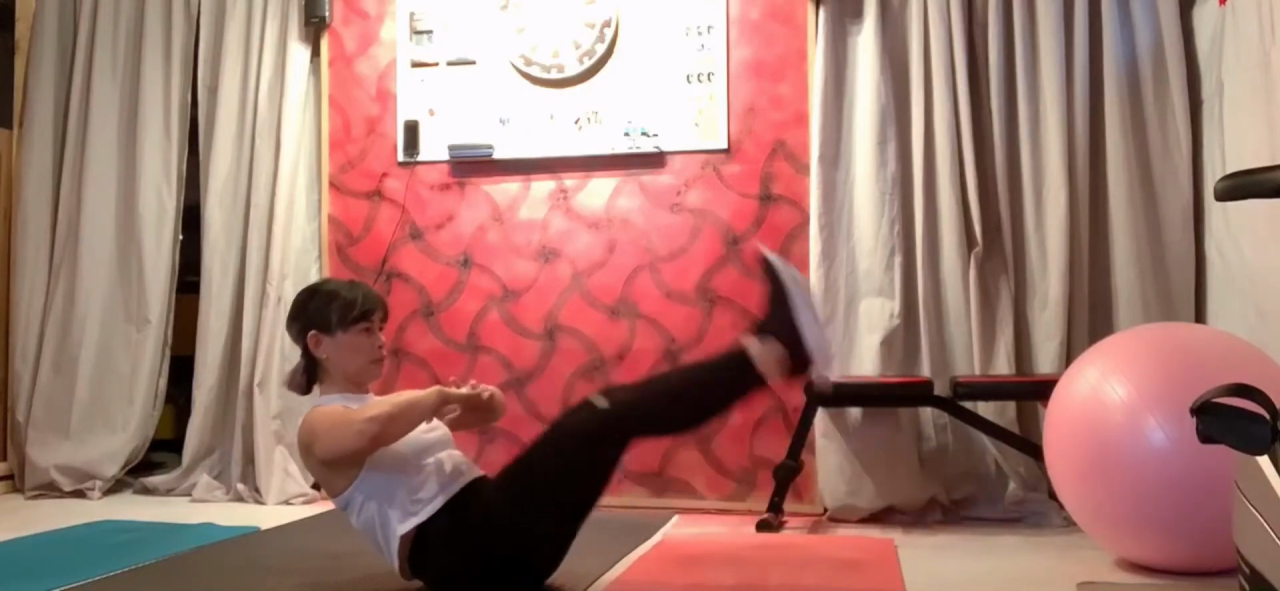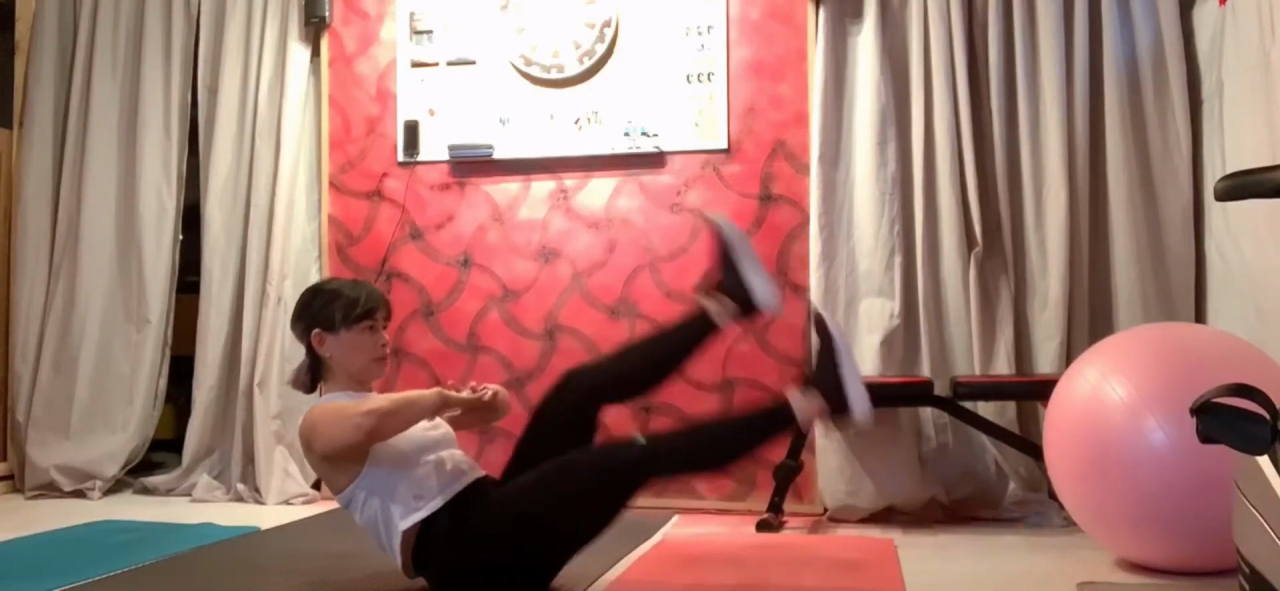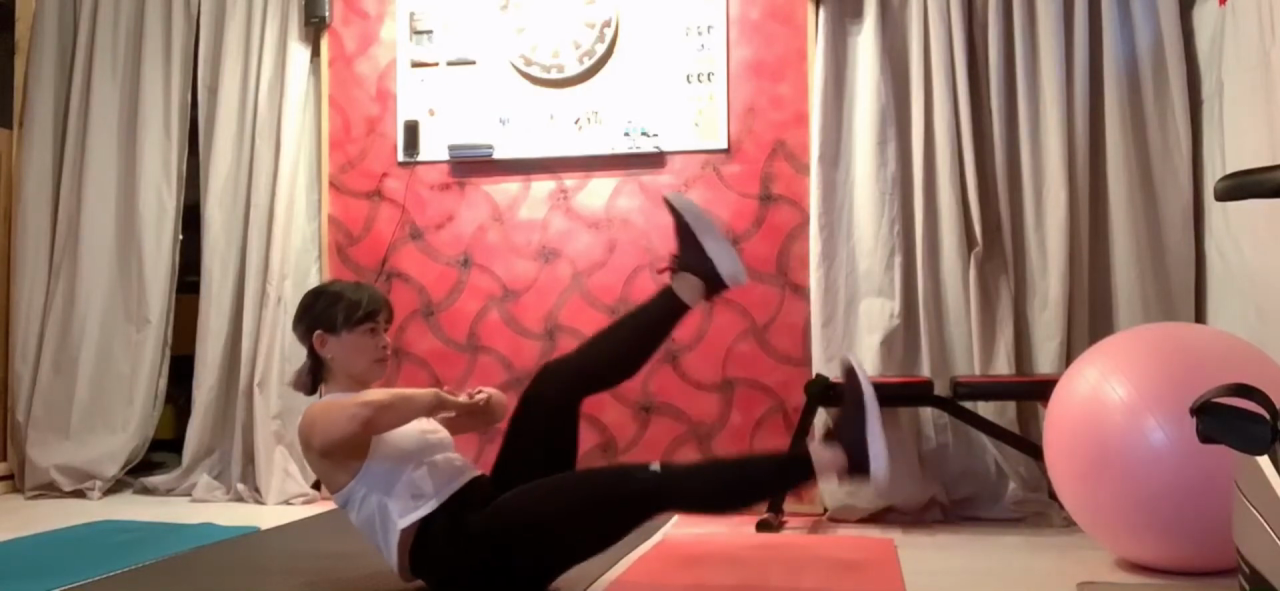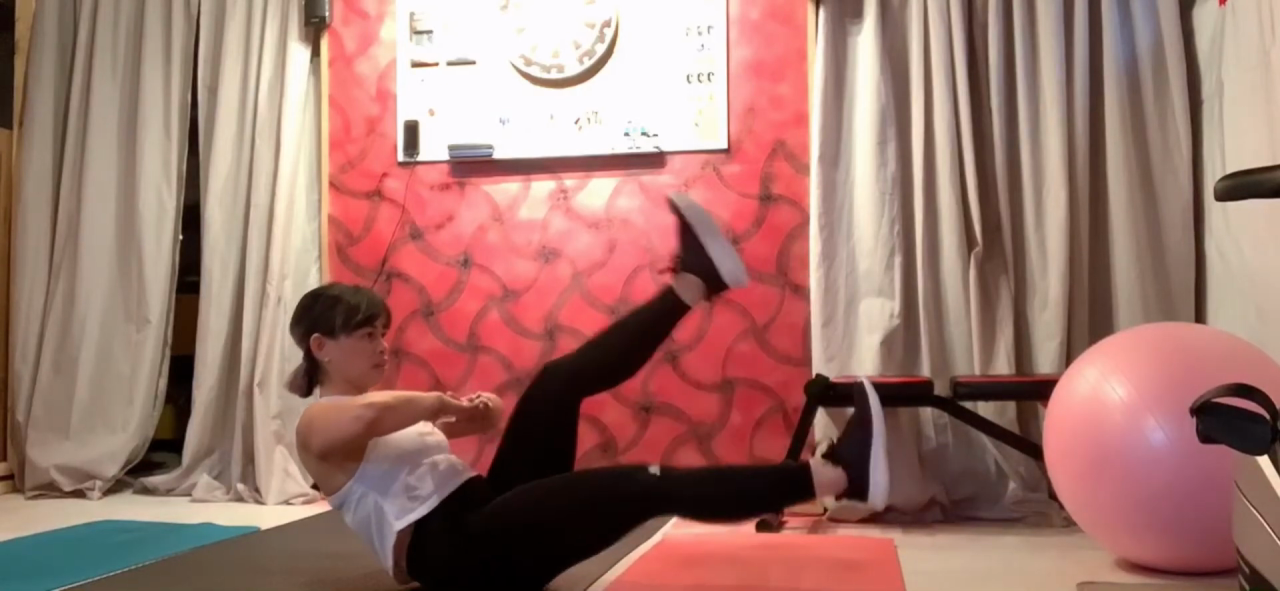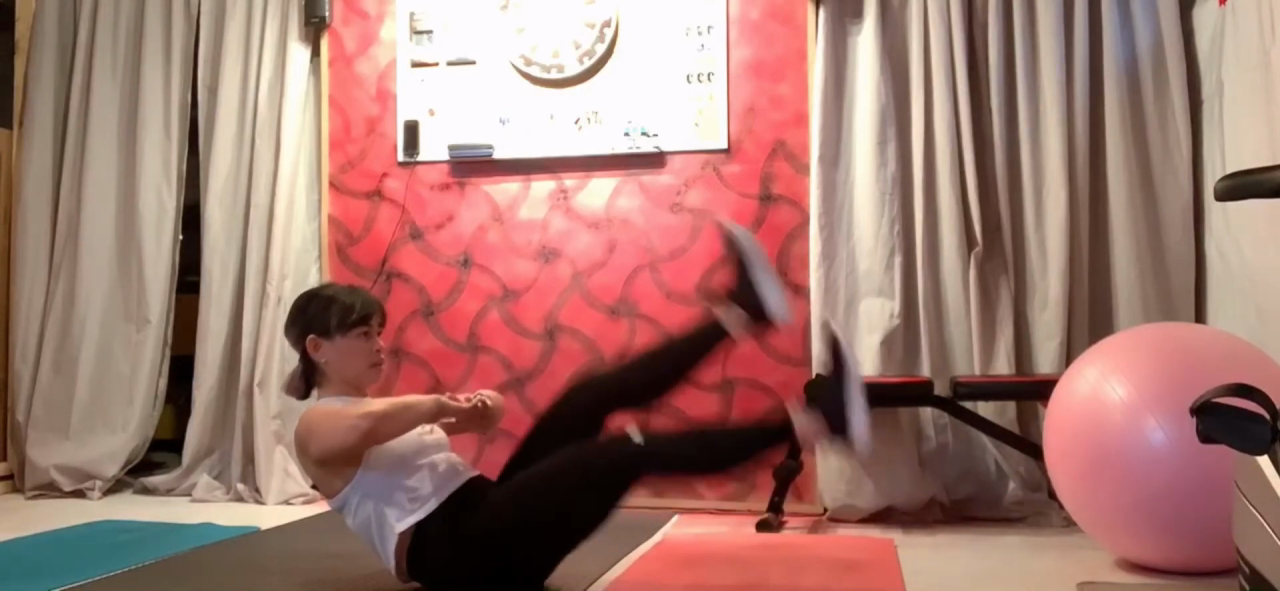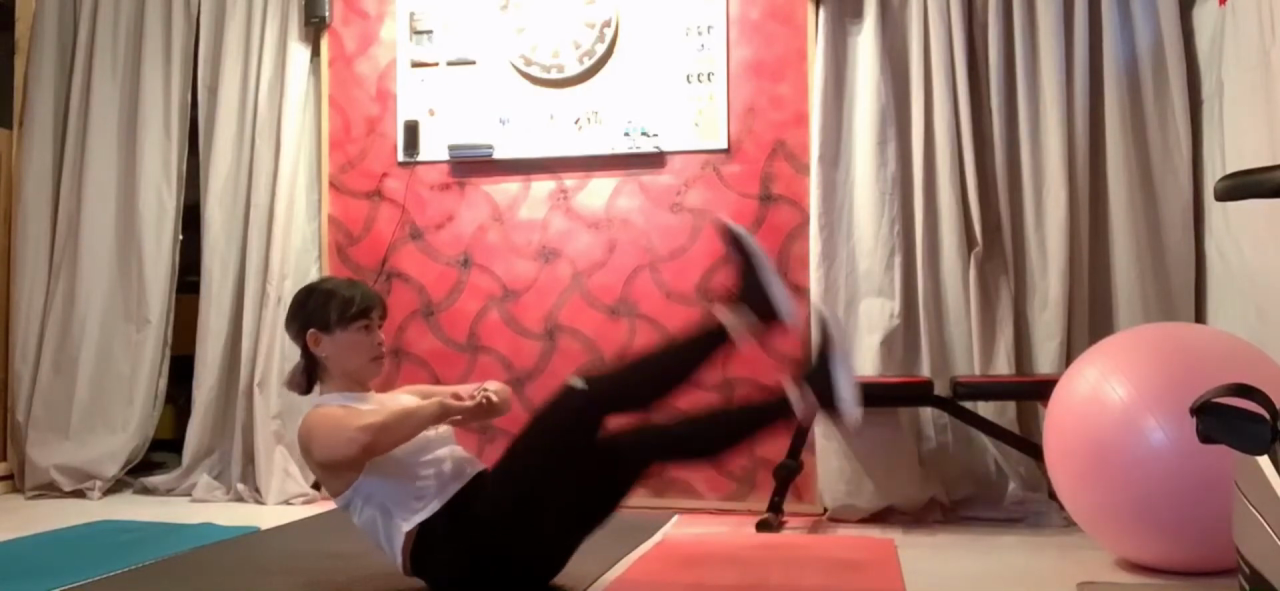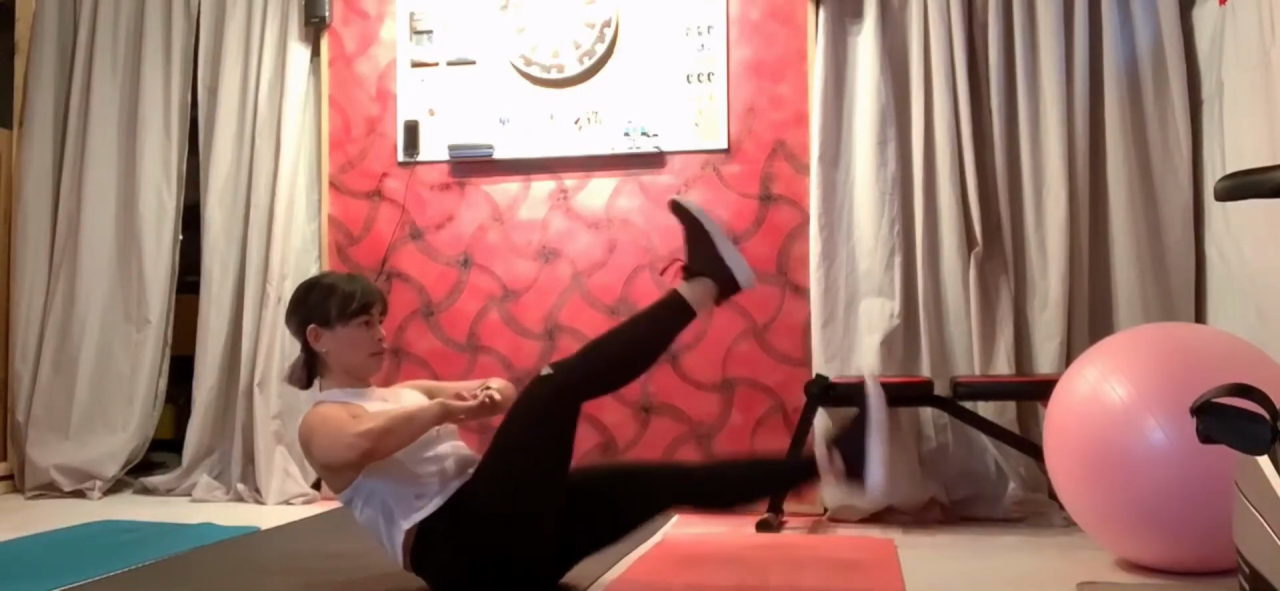
dt=0.2s
person 1, frame 1
left shoulder: (385, 407)
right shoulder: (322, 426)
left elbow: (489, 413)
right elbow: (367, 434)
left wrist: (476, 400)
right wrist: (439, 398)
left hip: (497, 531)
left knee: (608, 412)
right knee: (604, 414)
left ankle: (772, 353)
right ankle: (768, 356)
person 1, frame 2
left shoulder: (392, 406)
right shoulder: (323, 425)
left elbow: (500, 405)
right elbow: (365, 426)
left wrist: (482, 400)
right wrist: (440, 400)
left hip: (498, 518)
left knee: (579, 389)
right knee: (631, 456)
left ankle: (723, 306)
right ankle: (808, 404)
person 1, frame 3
left shoulder: (394, 406)
right shoulder: (322, 424)
left elbow: (495, 408)
right elbow: (363, 417)
left wrist: (477, 404)
right wrist: (439, 399)
left hip: (495, 518)
left knee: (560, 381)
right knee: (646, 483)
left ankle: (689, 283)
right ankle: (828, 458)
person 1, frame 4
left shoulder: (390, 406)
right shoulder: (319, 425)
left elbow: (488, 414)
right elbow: (366, 419)
left wrist: (477, 406)
right wrist: (439, 405)
left hip: (494, 518)
left knee: (557, 381)
right knee: (646, 486)
left ankle: (690, 285)
right ankle: (832, 476)
person 1, frame 5
left shoulder: (394, 406)
right shoulder: (317, 428)
left elbow: (494, 411)
right elbow: (359, 429)
left wrist: (477, 400)
right wrist: (439, 409)
left hip: (497, 527)
left knee: (588, 399)
right knee: (626, 452)
left ankle: (735, 318)
right ankle: (806, 421)
person 1, frame 6
left shoulder: (398, 400)
right shoulder: (321, 426)
left elbow: (502, 395)
right elbow: (357, 440)
left wrist: (483, 397)
right wrist: (442, 408)
left hip: (507, 537)
left knee: (636, 443)
right knee: (585, 398)
left ankle: (803, 396)
right ankle: (740, 318)
person 1, frame 7
left shoulder: (401, 393)
right shoulder: (323, 423)
left elbow: (506, 392)
right elbow: (357, 444)
left wrist: (485, 393)
right wrist: (443, 409)
left hip: (513, 536)
left knee: (666, 480)
right knee: (559, 382)
left ankle: (830, 464)
right ankle: (701, 288)
